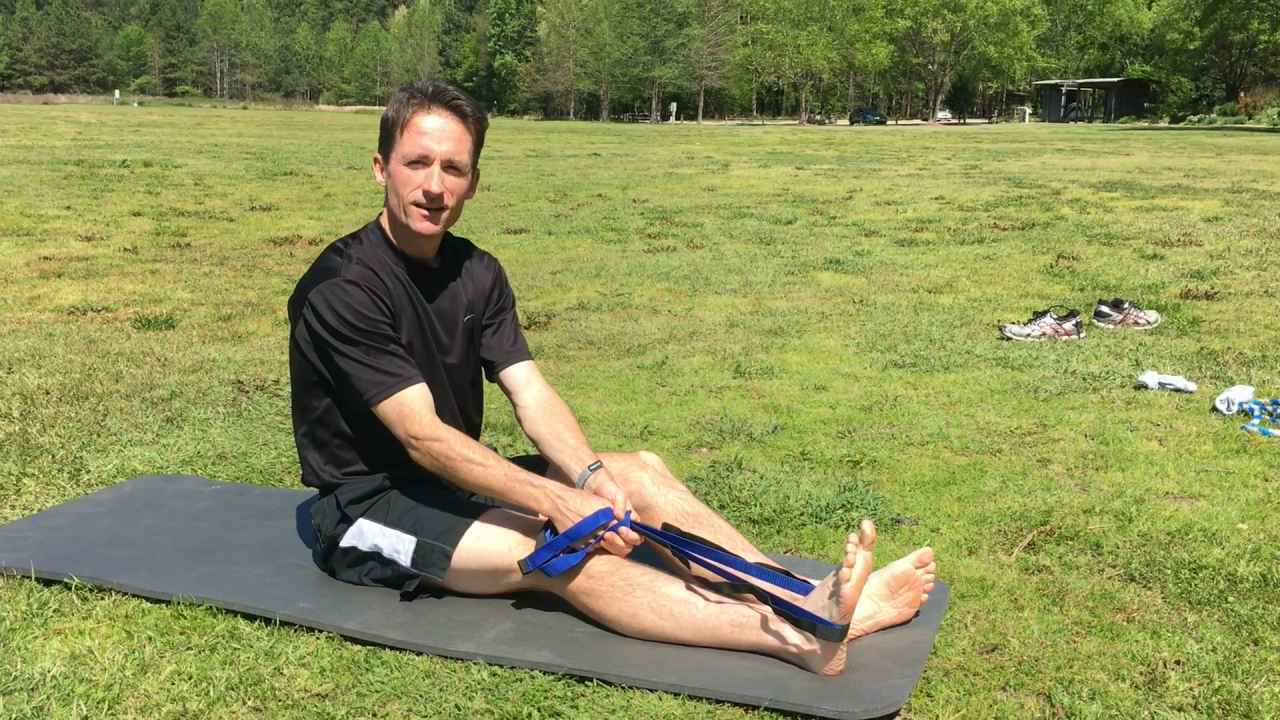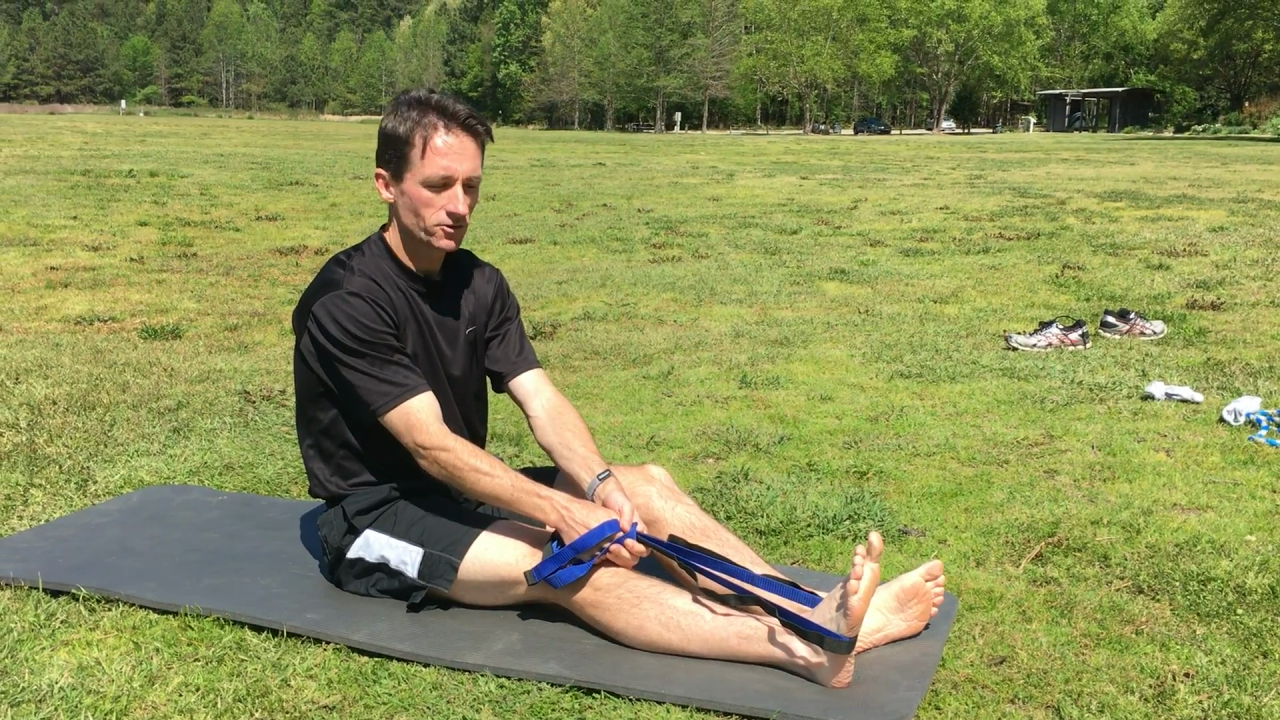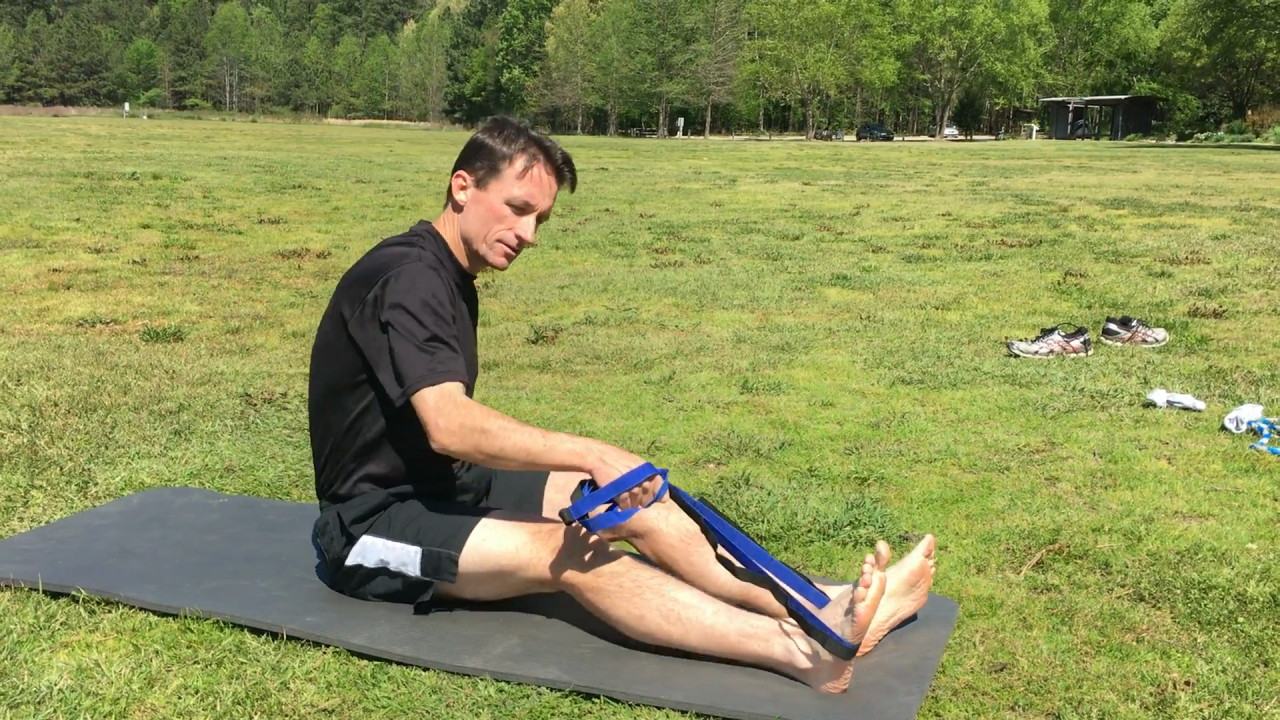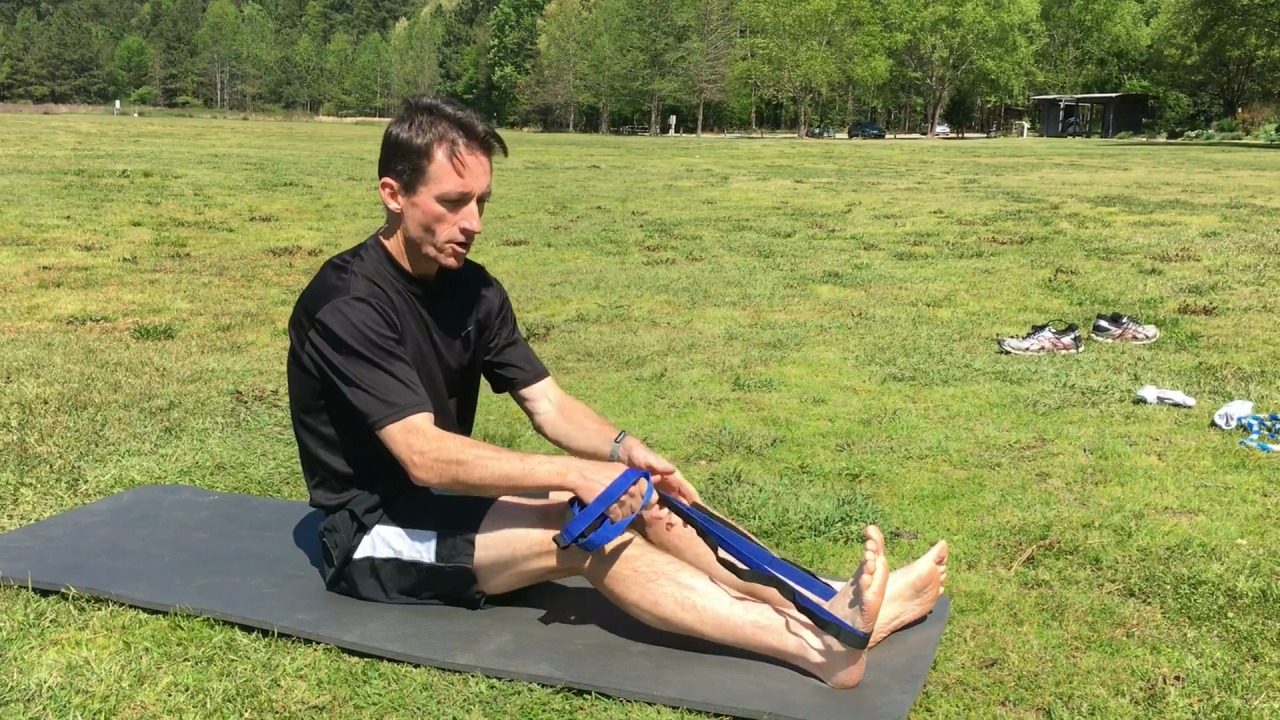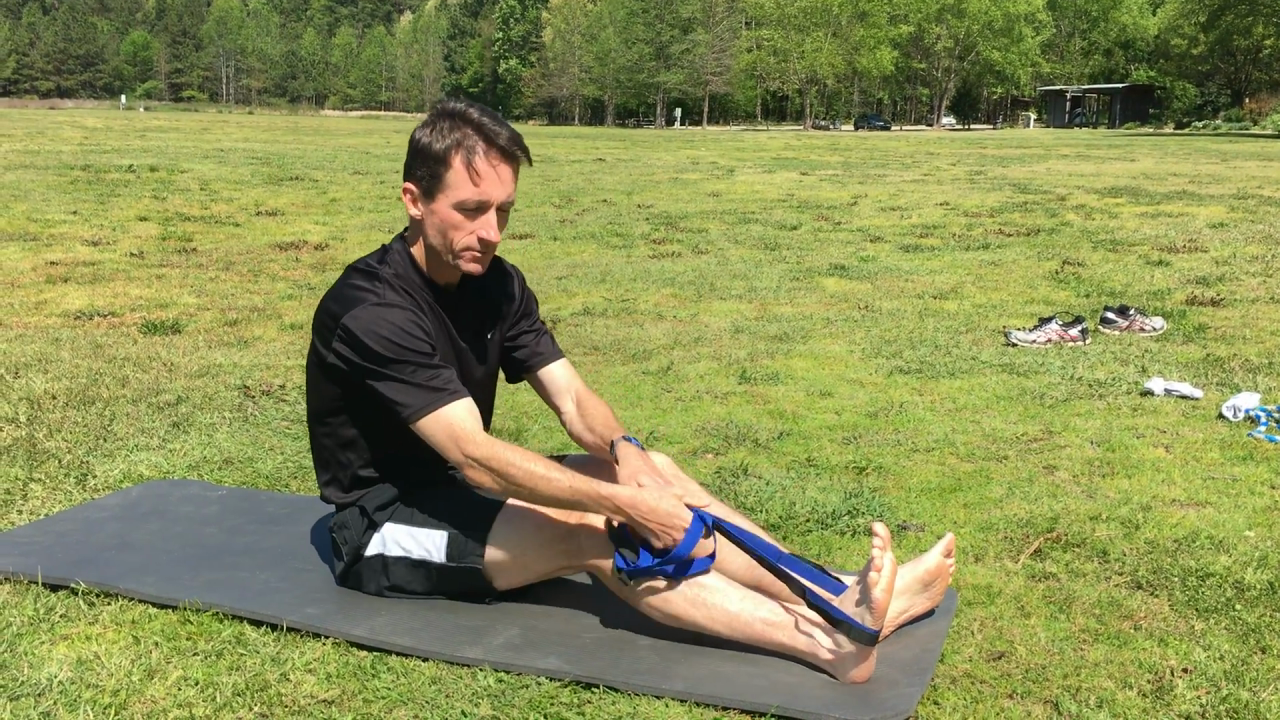
dt=1s
person 1, frame 1
left shoulder: (476, 274)
right shoulder: (343, 287)
left elbow: (532, 393)
right elbow: (423, 437)
left wrist: (589, 475)
right wrist: (556, 503)
left hip: (455, 479)
right hip: (369, 507)
left knee: (640, 473)
left ankle: (805, 602)
right ankle: (798, 636)
person 1, frame 2
left shoulder: (479, 284)
right shoulder: (347, 299)
left elbow: (542, 400)
right elbow: (432, 445)
left wrist: (600, 485)
right wrist: (563, 511)
left hip: (459, 490)
right hip: (377, 518)
left knee: (648, 486)
left ankle: (811, 615)
right ankle: (803, 647)
person 1, frame 3
left shoulder: (452, 280)
right shoulder: (409, 275)
right elbow: (449, 428)
right wrist: (590, 454)
left hip: (441, 486)
right hip: (373, 522)
left knee: (632, 501)
right knee: (568, 553)
left ankle: (821, 611)
right ankle: (801, 651)
person 1, frame 4
left shoulder: (471, 287)
right shoulder: (347, 303)
left elbow: (546, 401)
right elbow: (423, 456)
left wrist: (625, 450)
right wrist: (570, 473)
left hip: (440, 498)
right hip: (373, 530)
left knee: (639, 501)
left ankle: (828, 609)
right ankle: (815, 646)
person 1, frame 5
left shoulder: (496, 283)
right shoulder: (370, 309)
left elbow: (572, 395)
right elbow: (476, 456)
left wrist: (623, 451)
right wrist: (629, 503)
left hip: (456, 489)
right hip: (381, 525)
left knee: (648, 469)
right knee: (589, 529)
left ankle: (835, 600)
right ankle: (824, 641)
